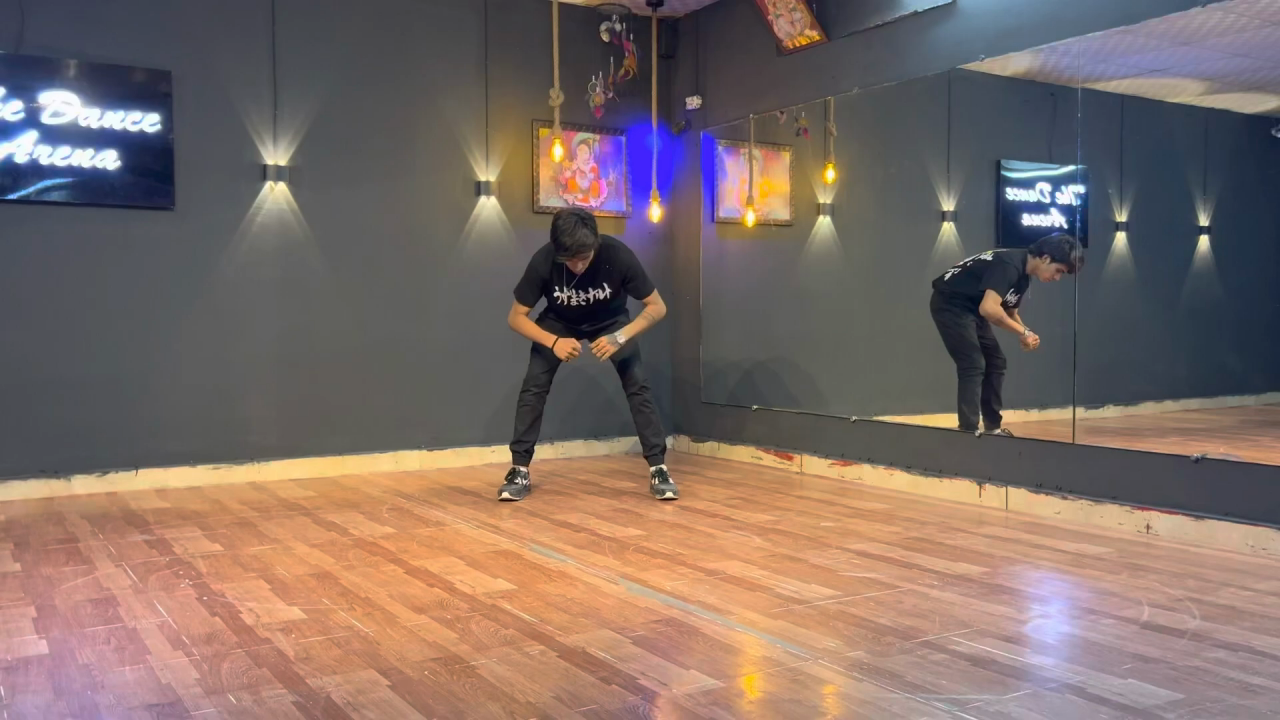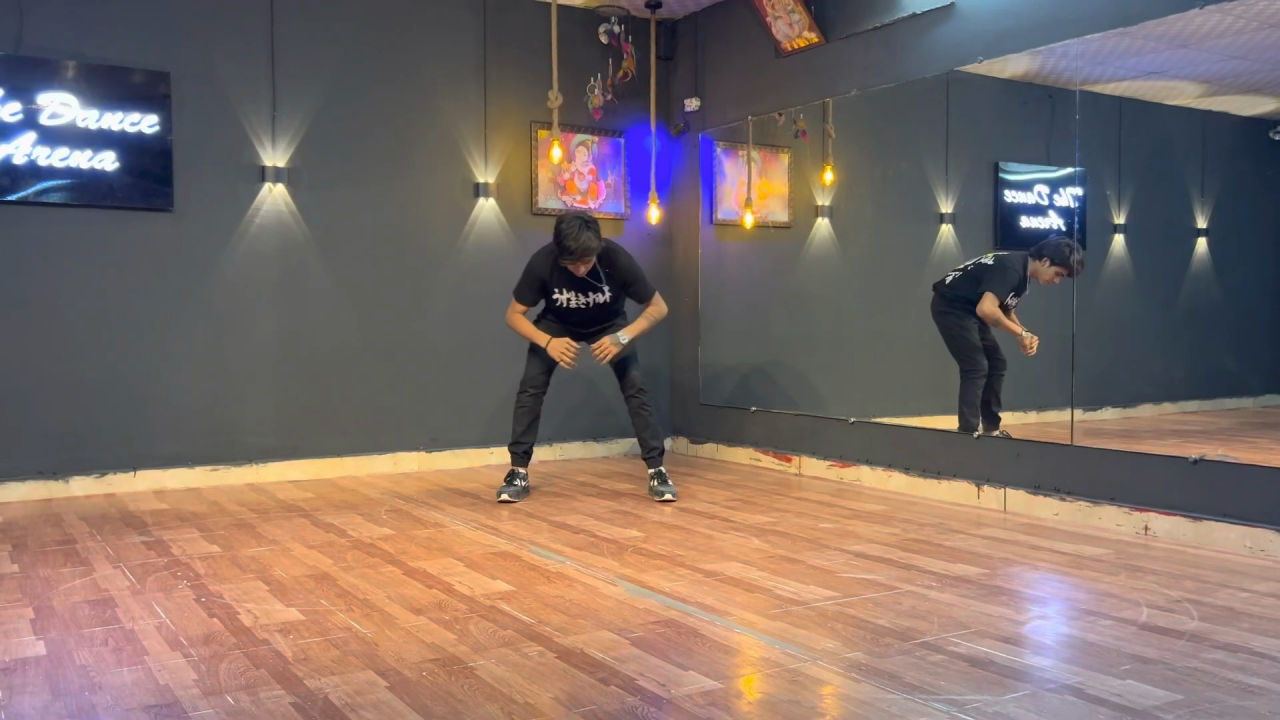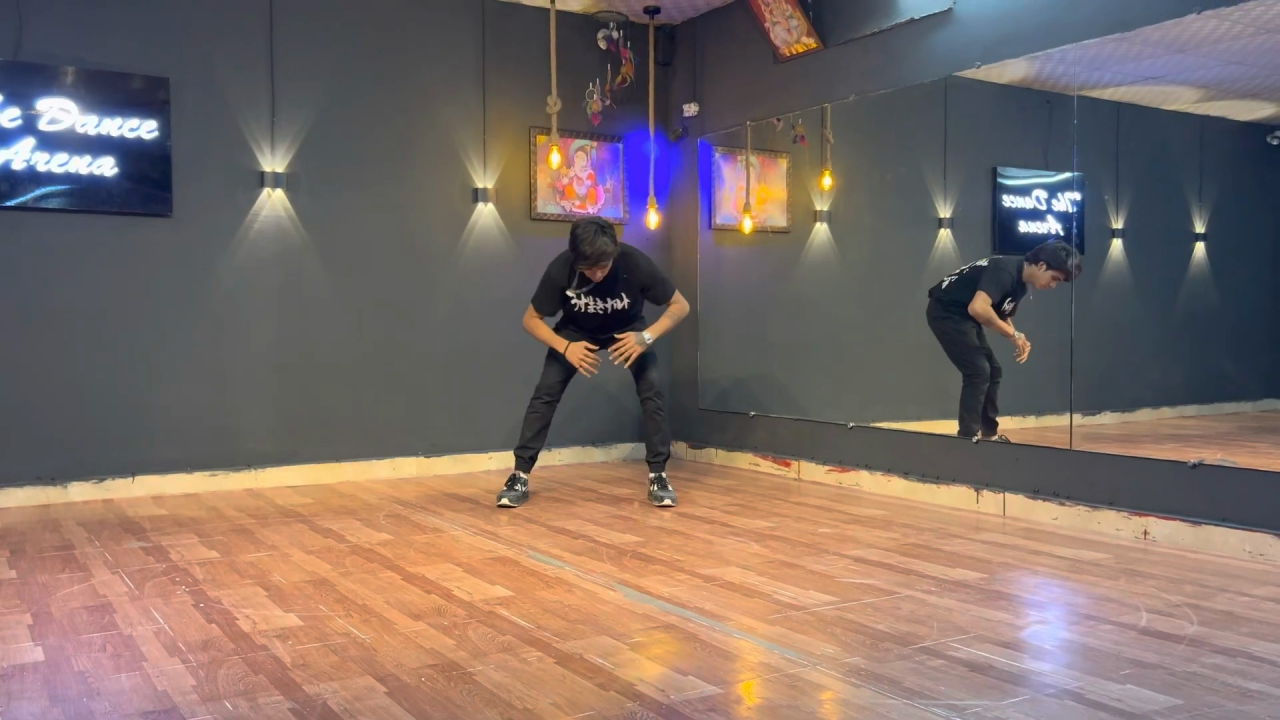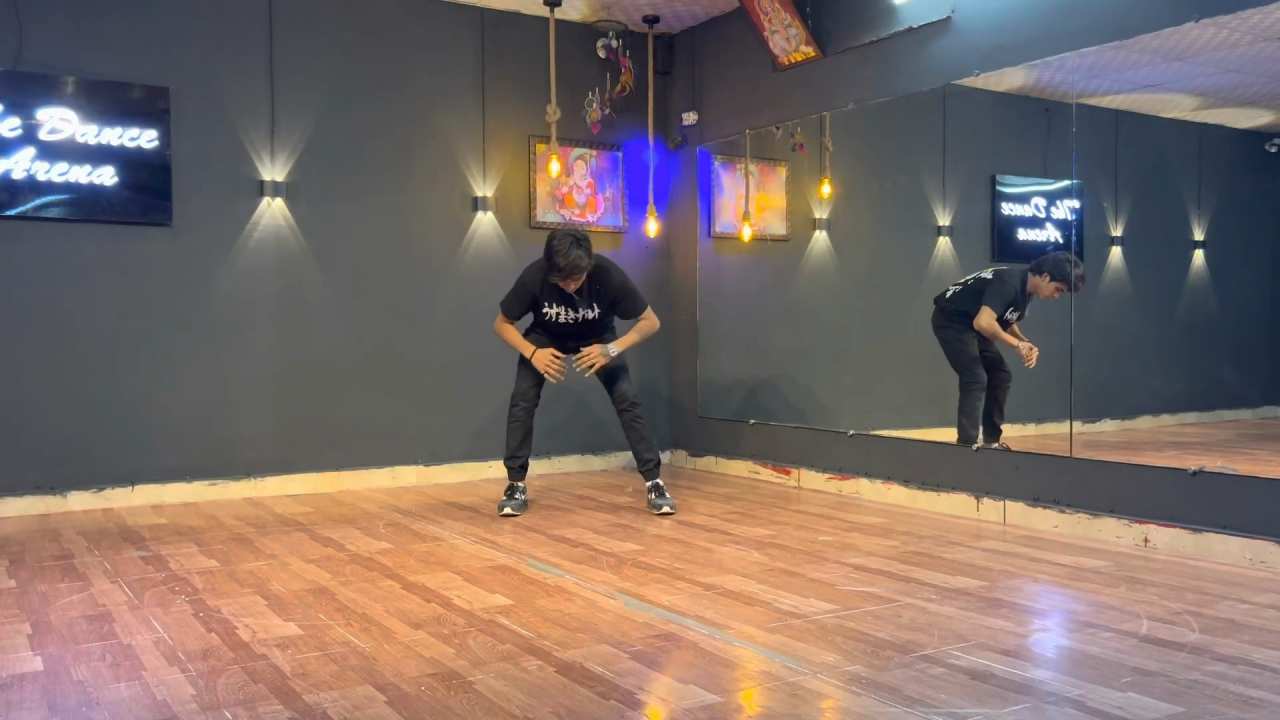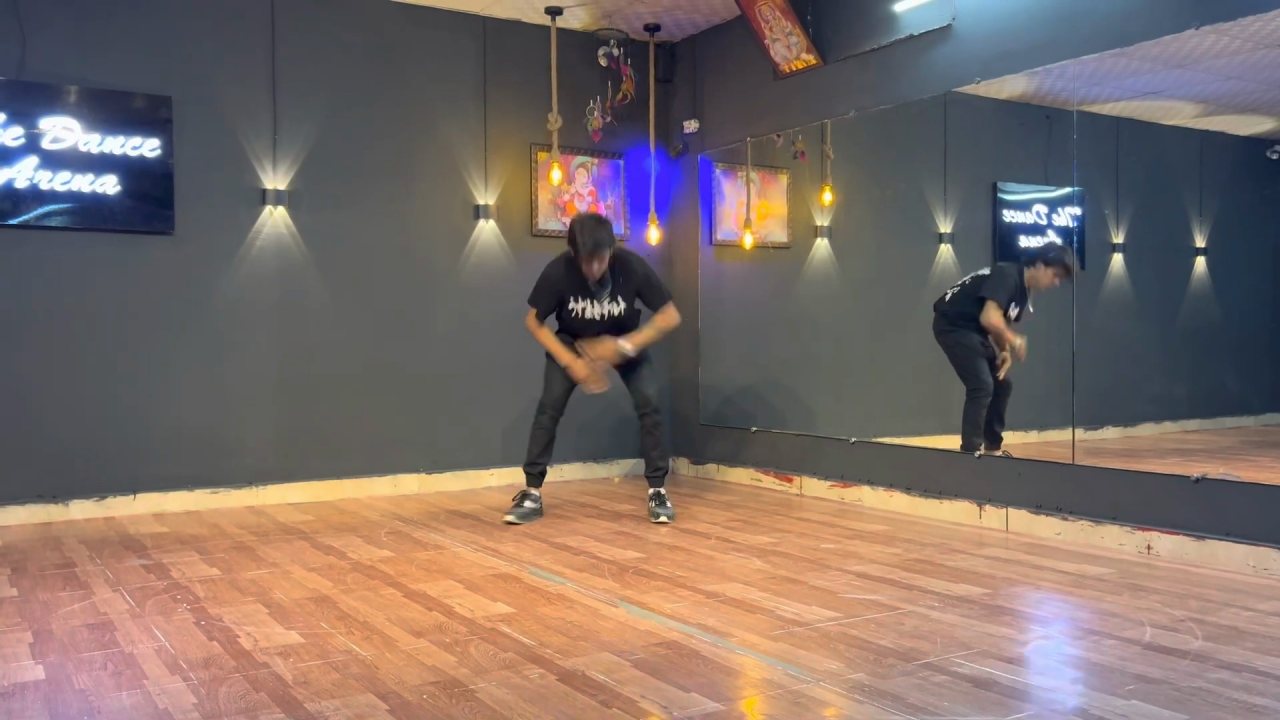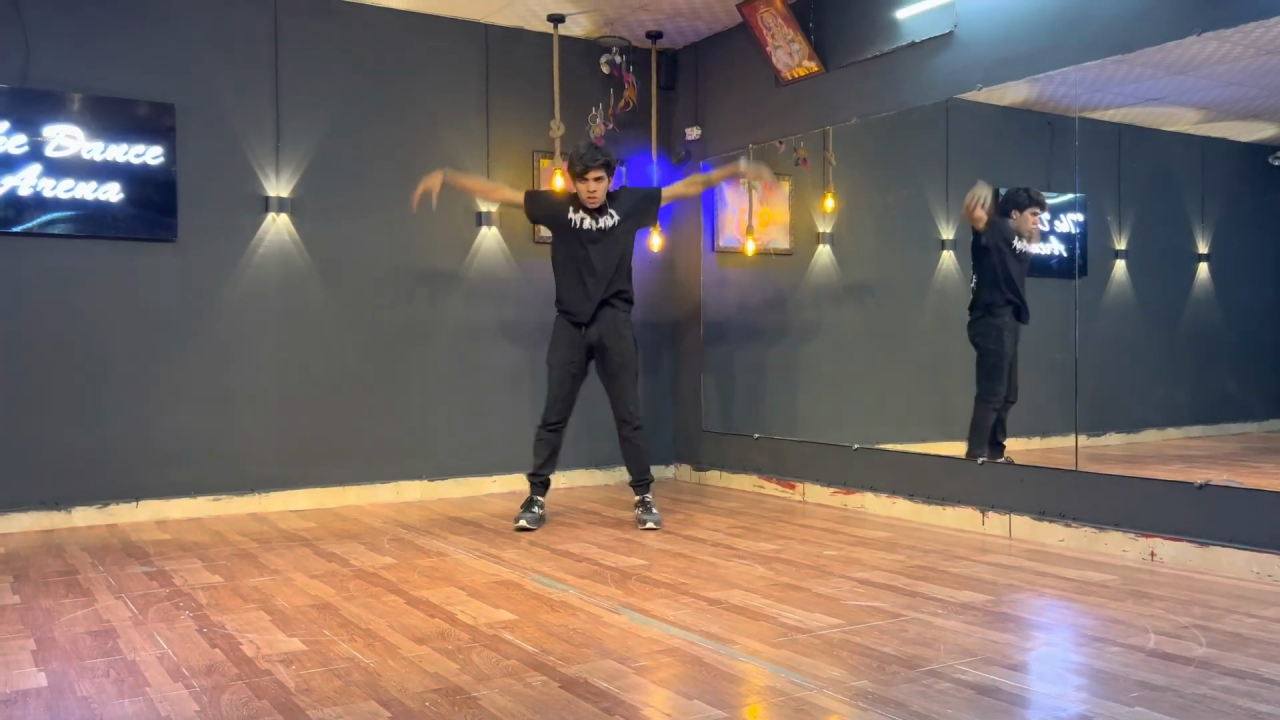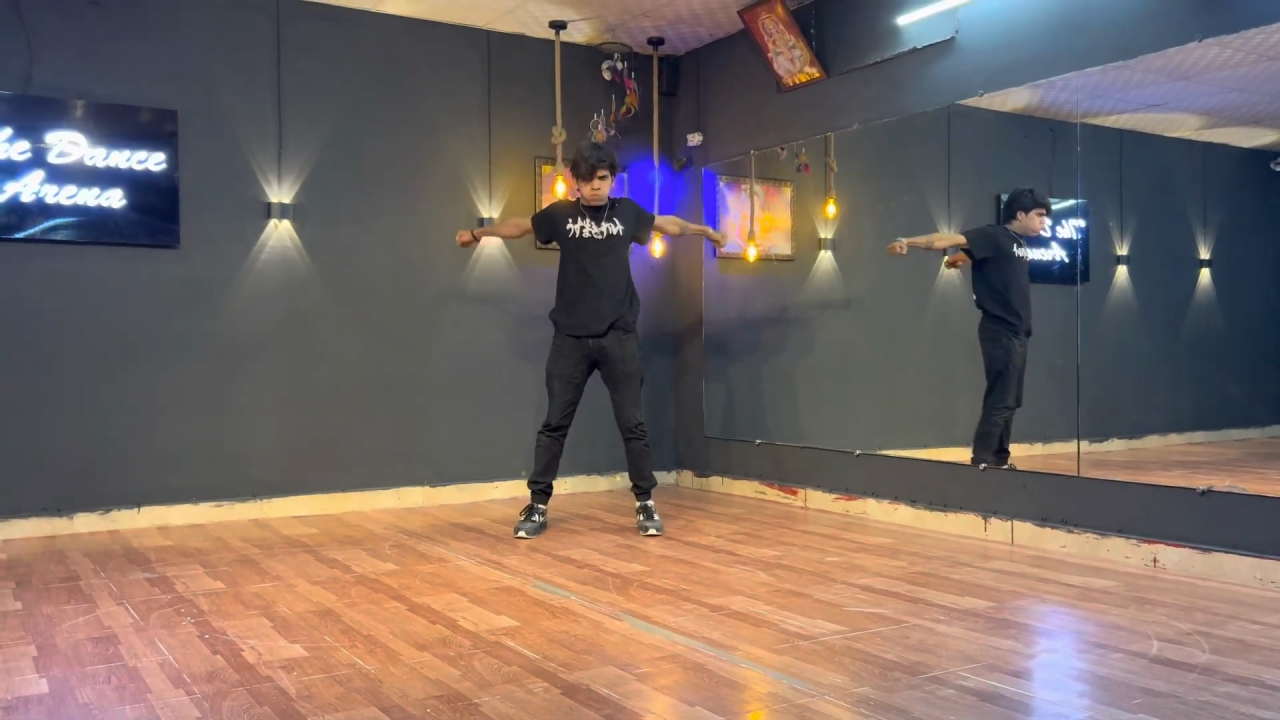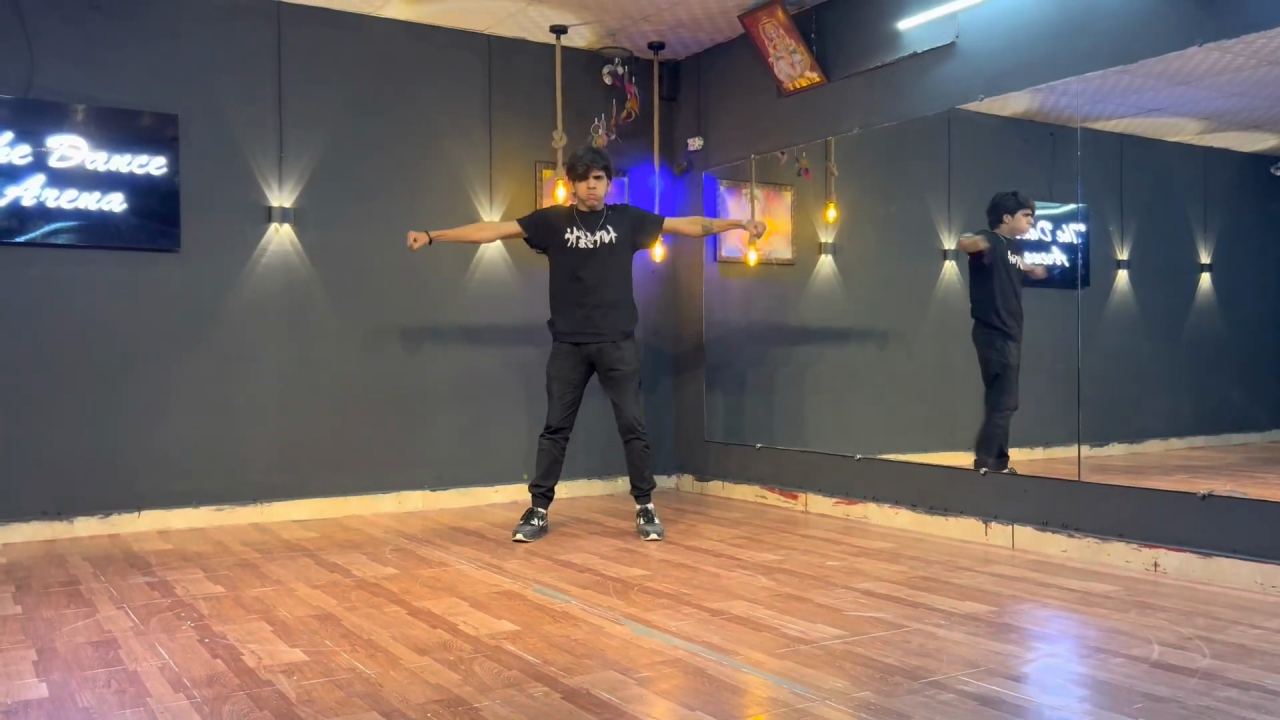
dt=0.5s
person 1, frame 1
left shoulder: (618, 255)
right shoulder: (543, 261)
left elbow: (657, 306)
right elbow: (516, 316)
left wrist: (621, 337)
right wrist: (553, 342)
left hip: (611, 322)
right hip: (559, 324)
left knee: (637, 386)
right knee: (533, 386)
left ankle: (658, 468)
right ankle: (520, 470)
person 1, frame 2
left shoulder: (618, 259)
right shoulder: (543, 262)
left elbow: (659, 308)
right elbow: (514, 313)
left wrist: (623, 337)
right wrist: (547, 342)
left hip: (609, 324)
right hip: (557, 325)
left knee: (635, 389)
right knee: (530, 388)
left ankle: (657, 470)
right ankle: (518, 471)
person 1, frame 3
left shoulder: (636, 263)
right shoulder: (560, 269)
left elbow: (680, 305)
right elbow: (531, 320)
left wrist: (647, 337)
right wrist: (565, 347)
left hip: (627, 330)
right hip: (575, 332)
left knee: (652, 391)
right knee: (545, 393)
left ankle: (658, 476)
right ankle: (520, 475)
person 1, frame 4
left shoulder: (609, 275)
right shoulder: (534, 277)
left elbow: (650, 321)
right elbow: (502, 323)
left wrist: (613, 349)
right wrist: (533, 353)
left hip: (597, 339)
right hip: (546, 340)
left knee: (627, 400)
right knee: (522, 400)
left ankle: (654, 481)
right ankle: (516, 484)
person 1, frame 5
left shoulder: (632, 266)
right shoulder: (557, 271)
left elbow: (670, 315)
right elbow: (534, 322)
left wrist: (627, 346)
right wrist: (570, 361)
left hip: (623, 341)
right hip: (572, 342)
left knee: (649, 405)
right knee: (549, 406)
left ankle: (657, 491)
right ankle: (531, 492)
person 1, frame 6
left shoulder: (630, 201)
right shoulder: (556, 205)
left elbow: (688, 186)
right elbow: (500, 193)
left wrist: (736, 170)
right wrist: (446, 178)
left hip: (615, 325)
right hip: (570, 327)
left knee: (628, 415)
right knee: (554, 415)
left ankle: (643, 496)
right ankle: (536, 498)
person 1, frame 7
left shoulder: (627, 211)
right shoulder: (560, 213)
left elbow: (666, 223)
right elbow: (520, 226)
left wrist: (707, 231)
right wrist: (476, 234)
left hip: (619, 337)
right hip: (570, 338)
left knee: (632, 423)
right knee: (555, 423)
left ankle: (645, 503)
right ankle: (537, 505)
person 1, frame 8
left shoulder: (628, 218)
right shoulder: (553, 220)
left elbow: (687, 225)
right elbow: (495, 230)
left wrist: (737, 223)
right wrist: (433, 236)
left hip: (617, 342)
right hip: (568, 343)
left knee: (632, 426)
right knee: (555, 427)
left ankle: (645, 507)
right ankle: (538, 509)
person 2, frame 1
left shoulder: (1023, 275)
right shoulder: (1010, 265)
left elbow: (1009, 313)
right elbow: (988, 308)
left wrist: (1027, 333)
right wrist: (1023, 331)
left hip: (970, 308)
right hip: (950, 304)
left knee: (996, 363)
right knee: (974, 365)
left ankle: (992, 427)
right ankle: (969, 431)
person 2, frame 2
left shoulder: (1023, 274)
right shoulder: (1010, 268)
left elbow: (1005, 311)
right elbow: (986, 309)
left wrist: (1025, 334)
right wrist: (1020, 333)
left hip: (968, 310)
right hip: (950, 307)
left knee: (996, 364)
right knee: (976, 367)
left ankle: (990, 429)
right ankle: (968, 433)
person 2, frame 3
left shoulder: (1020, 283)
right shoulder: (1005, 271)
left elbow: (1002, 317)
right elbow: (977, 308)
left wrist: (1019, 340)
right wrist: (1013, 334)
left hip: (964, 316)
right hip: (946, 312)
left knee: (992, 371)
right knee: (978, 371)
left ankle: (989, 434)
right ankle: (967, 438)
person 2, frame 4
left shoulder: (1025, 291)
right shoulder: (1009, 284)
left elbow: (1007, 323)
right elbow: (983, 323)
left wrist: (1026, 345)
right wrist: (1018, 345)
left hip: (970, 324)
right hip: (951, 321)
left knee: (1001, 376)
right knee: (976, 379)
left ankle: (991, 440)
right ankle: (967, 444)
person 2, frame 5
left shoulder: (1022, 289)
right shoulder: (1007, 278)
left elbow: (1001, 322)
right elbow: (990, 319)
left wrist: (1005, 351)
right wrist: (1014, 342)
left hip: (973, 331)
right hip: (953, 326)
left knee: (1001, 385)
right knee: (982, 385)
left ankle: (992, 448)
right ankle: (970, 452)
person 2, frame 6
left shoulder: (1017, 239)
right shoulder: (995, 230)
right elbow: (972, 212)
left wrist: (1030, 237)
right wrist: (978, 194)
left hip: (1006, 325)
right hip: (990, 323)
left knee: (1007, 394)
right knee: (992, 394)
left ankle: (994, 453)
right ankle: (977, 457)
person 2, frame 7
left shoulder: (1019, 242)
right shoulder: (993, 236)
right elbow: (950, 240)
left wrist: (961, 258)
right wrist: (908, 242)
left hip: (1017, 333)
right hip: (1000, 332)
left knee: (1010, 401)
right knee: (1000, 401)
left ankle: (999, 459)
right ankle: (982, 461)
person 2, frame 8
left shoulder: (1013, 246)
right shoulder: (990, 241)
right elbow: (973, 244)
left wrist: (1031, 267)
right wrist: (968, 241)
left hip: (1008, 335)
right hip: (993, 334)
left knee: (1006, 403)
right knee: (1001, 403)
left ankle: (998, 462)
right ankle: (986, 464)
